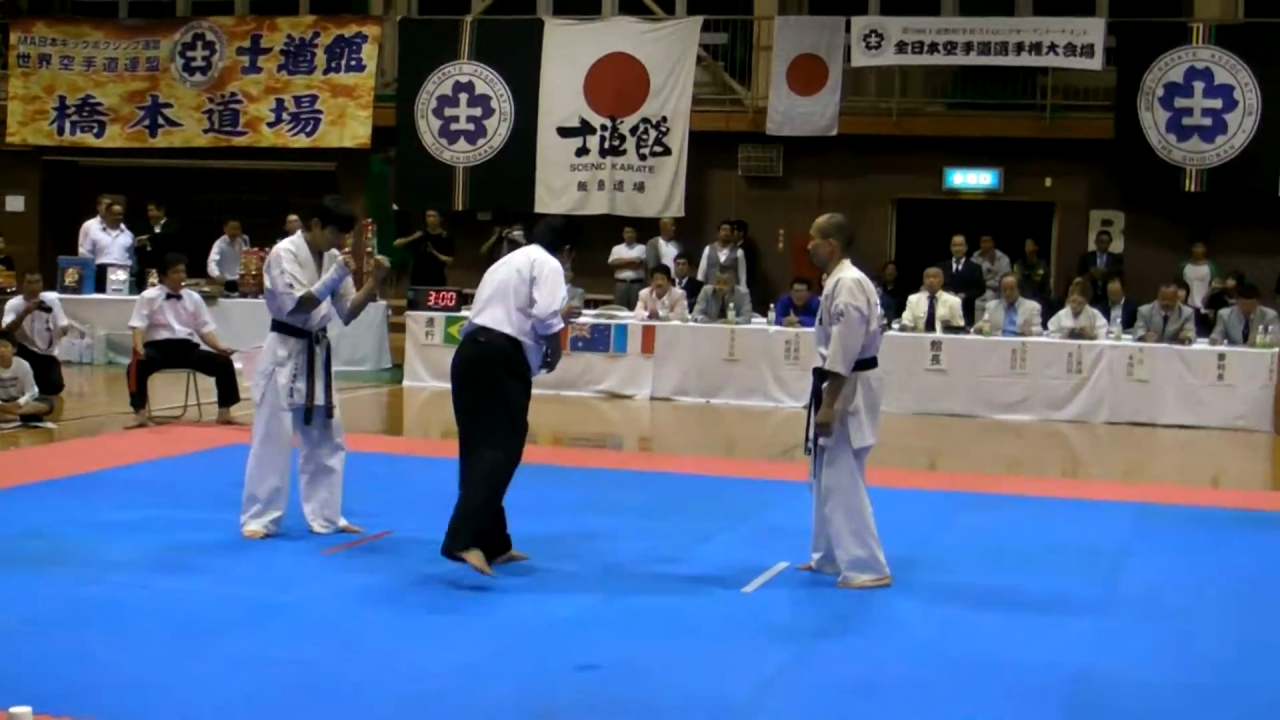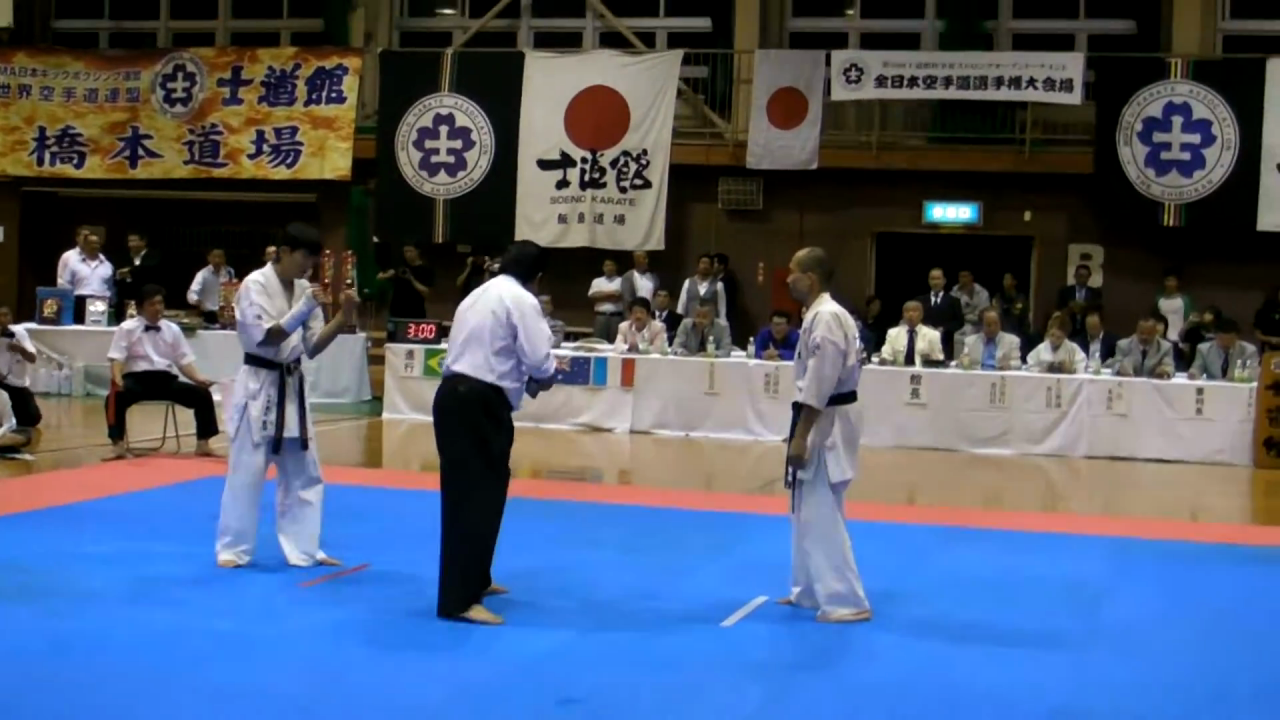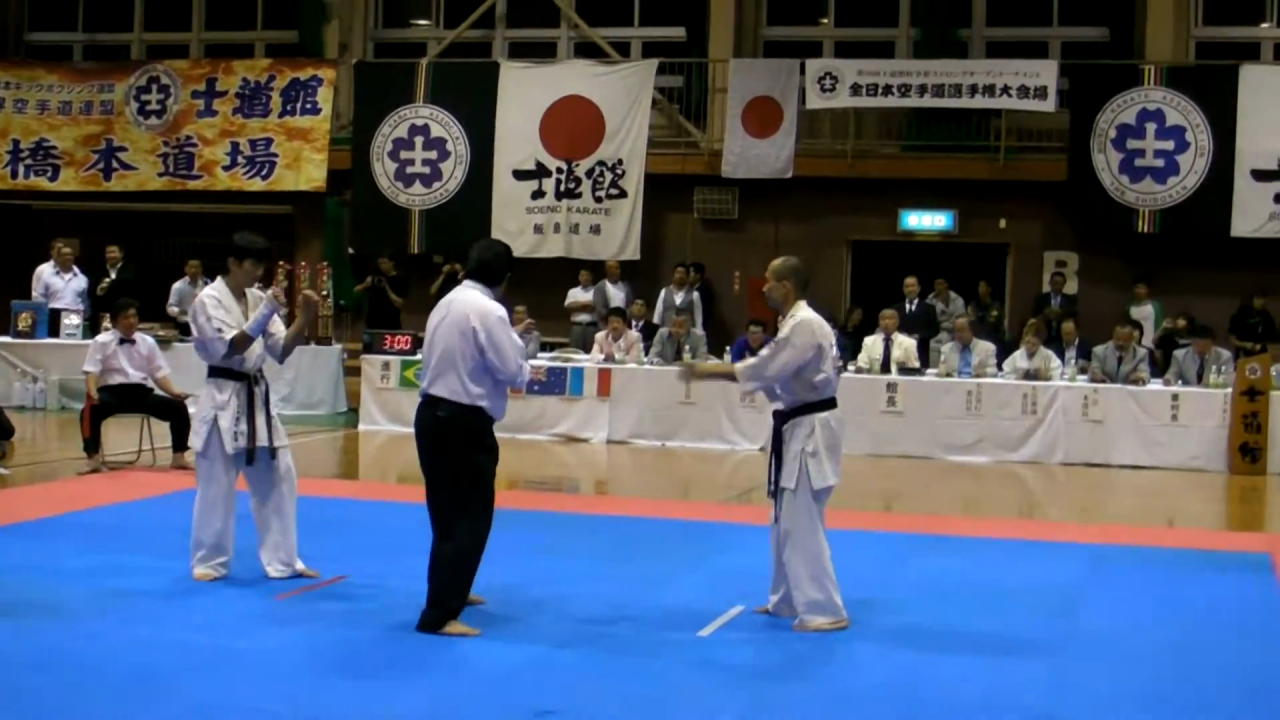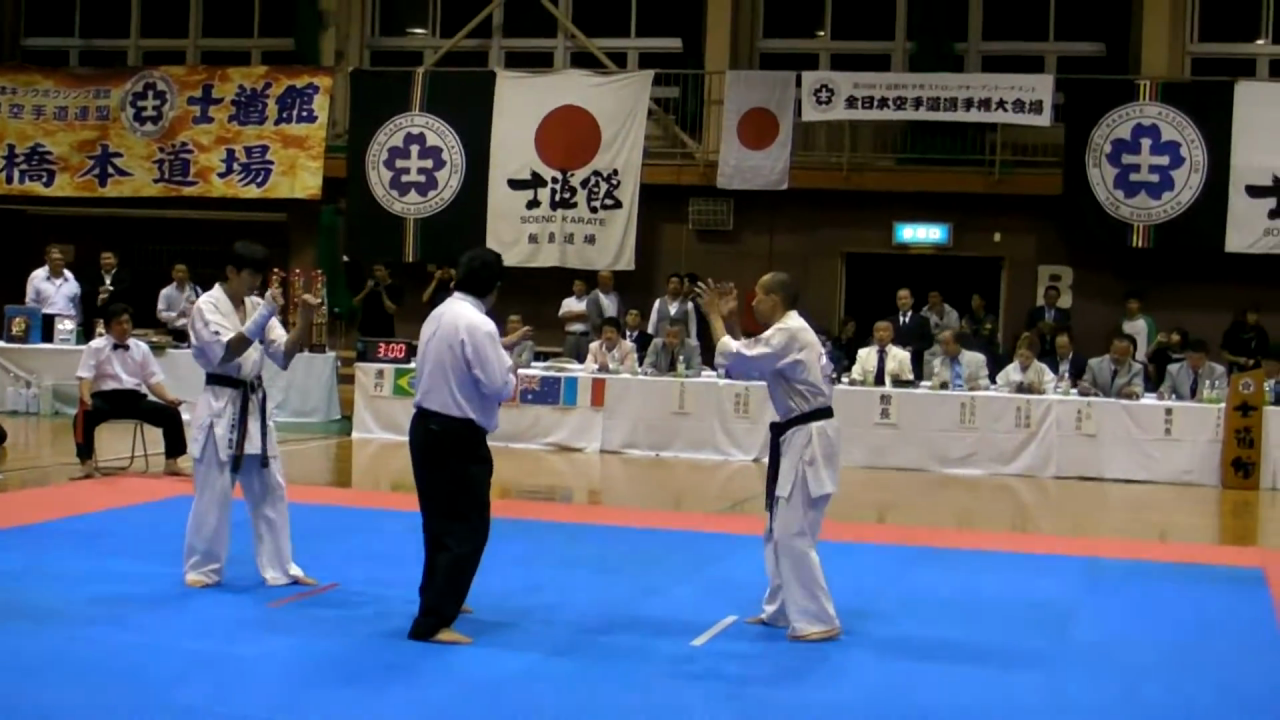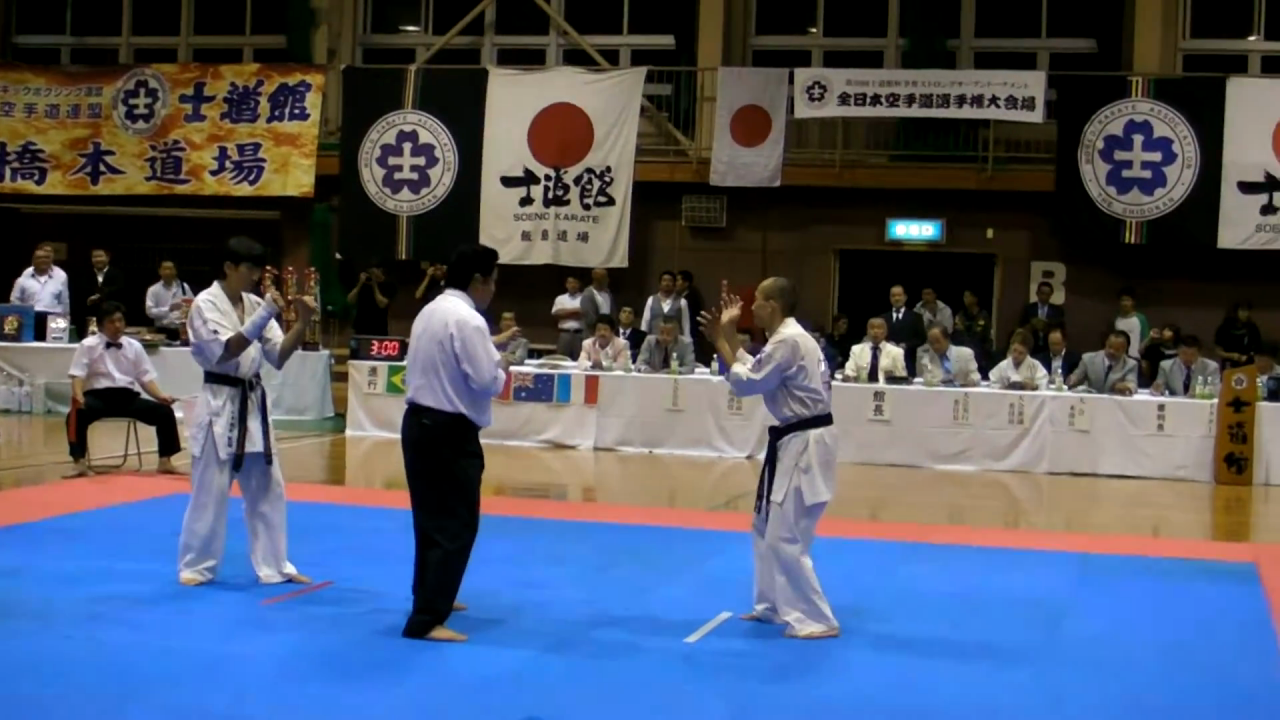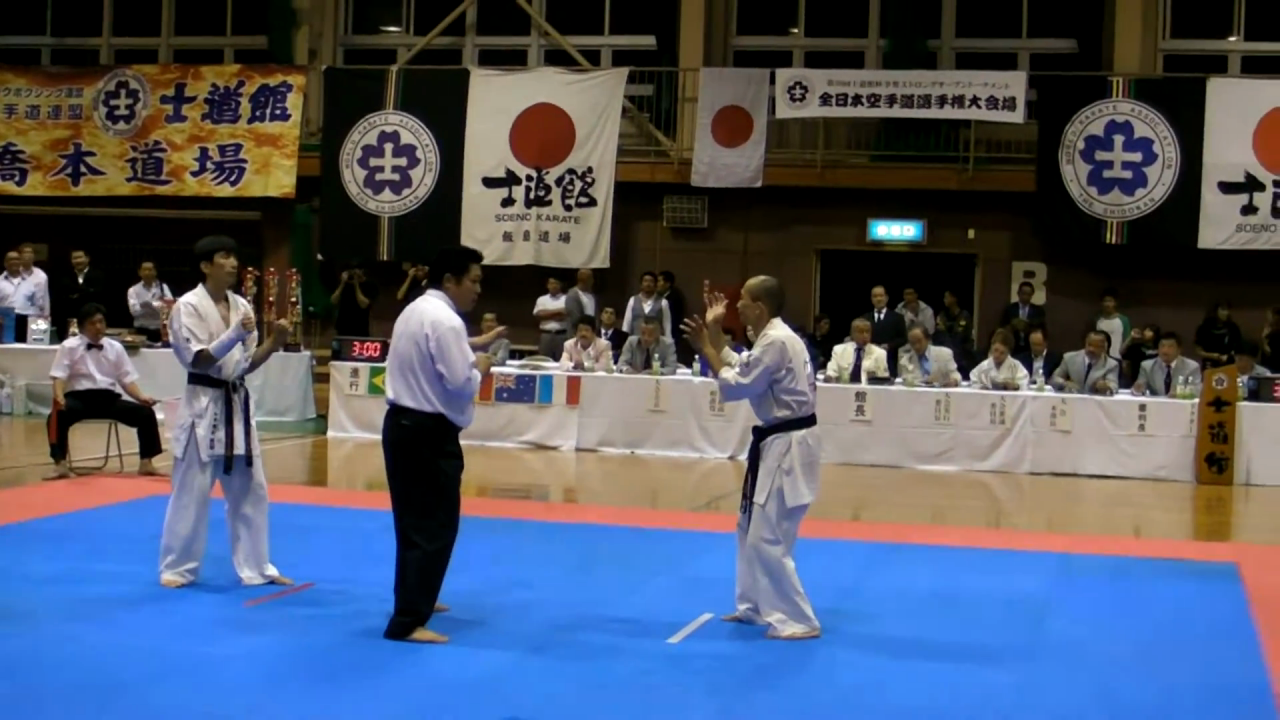
dt=0.3s
person 1, frame 1
left shoulder: (509, 260)
right shoulder: (547, 263)
right elbow: (546, 318)
left wrist: (558, 318)
right wrist: (554, 352)
left hip: (473, 354)
right hip: (499, 359)
left knee: (483, 448)
right knee: (501, 449)
left ankle: (493, 543)
right ankle: (465, 539)
person 1, frame 2
left shoulder: (478, 295)
right shoulder: (521, 300)
right elbow: (539, 362)
left wrist: (523, 377)
right wrist: (541, 381)
left hip: (453, 396)
right hip: (480, 405)
left knee: (466, 494)
right knee: (479, 498)
left ankle: (473, 579)
right ankle: (459, 599)
person 1, frame 3
left shoulder: (446, 304)
right shoulder: (488, 311)
right elbow: (514, 373)
left wrist: (509, 336)
right wrist: (520, 362)
left hip: (434, 415)
right hip: (462, 424)
left knee: (451, 512)
right knee: (467, 518)
left ankle: (451, 590)
right ankle: (439, 615)
person 1, frame 4
left shoulder: (439, 315)
right shoulder: (478, 325)
right elbow: (498, 387)
left wrist: (499, 348)
right wrist: (512, 374)
left hip: (427, 427)
right hip: (457, 437)
left knee: (443, 522)
right knee: (465, 529)
left ankle: (440, 599)
right ankle: (431, 622)
person 1, frame 5
left shoulder: (431, 310)
right shoulder: (467, 319)
right elbow: (487, 381)
left wrist: (489, 348)
right wrist: (502, 368)
left hip: (421, 423)
right hip: (448, 432)
left knee: (434, 519)
right knee: (453, 524)
left ankle: (432, 596)
right ankle: (425, 619)
person 1, frame 6
left shoulder: (415, 310)
right shoulder: (444, 320)
right elbow: (461, 382)
left wrist: (469, 354)
right wrist: (481, 368)
left hip: (403, 424)
right hip: (428, 432)
left knee: (416, 520)
right knee: (434, 526)
left ankle: (416, 597)
right ankle: (407, 620)
person 2, frame 1
left shoulder: (848, 283)
right shoulder: (840, 281)
left elbow: (844, 353)
left wrist: (828, 406)
left hip: (848, 390)
right hip: (841, 388)
left knee: (844, 481)
right knee: (827, 479)
left ankle: (867, 568)
right ankle: (829, 556)
person 2, frame 2
left shoulder: (826, 318)
right shoulder: (821, 314)
left elbow: (818, 386)
left wrist: (799, 435)
right wrist: (800, 433)
left hip: (826, 423)
right hip: (821, 422)
left knee: (822, 515)
right knee: (808, 512)
left ankle: (848, 602)
right ankle: (809, 591)
person 2, frame 3
left shoulder: (803, 324)
right shoulder: (800, 321)
left elbow: (764, 369)
right elbow: (776, 377)
left wrist: (711, 371)
right wrist: (723, 370)
left hip: (811, 429)
right hip: (802, 426)
left knee: (802, 524)
right knee: (787, 522)
left ankle: (825, 611)
right ankle: (788, 600)
person 2, frame 4
left shoulder: (789, 333)
right shoulder: (789, 331)
left elbow: (735, 360)
right elbow: (748, 359)
left wrist: (714, 318)
right wrist: (727, 321)
left hip: (808, 441)
right hip: (798, 439)
left knee: (794, 535)
right knee: (779, 532)
left ankle: (818, 620)
right ankle: (781, 609)
person 2, frame 5
left shoulder: (788, 341)
right shoulder: (788, 337)
left elbow: (744, 383)
right elbow: (752, 370)
left wrist: (720, 343)
right wrist: (728, 334)
left hip: (806, 446)
right hip: (795, 443)
left knee: (785, 539)
right knee: (767, 530)
left ankle: (817, 621)
right ankle: (774, 606)
person 2, frame 6
left shoulder: (776, 342)
right shoulder: (774, 338)
left elbow: (734, 386)
right elbow: (738, 368)
left wrist: (705, 348)
right wrist: (713, 331)
left hip: (788, 446)
right hip: (778, 443)
left knee: (768, 539)
right knee: (751, 530)
left ankle: (798, 621)
right ankle: (755, 607)
person 3, frame 1
left shoulder: (332, 258)
right shoulder: (284, 253)
left elbow: (347, 313)
right elbow: (296, 306)
left wrist: (375, 282)
right wrist: (335, 277)
left hip: (317, 353)
right hip: (285, 353)
left knee: (327, 442)
right knee: (273, 440)
left ankle: (326, 516)
right ankle: (259, 518)
person 3, frame 2
left shoulder: (304, 289)
right shoulder: (256, 284)
left elbow: (312, 347)
right elbow: (265, 338)
left wrist: (343, 317)
right wrist: (305, 310)
left hip: (291, 386)
right hip: (258, 386)
left knee: (304, 474)
right knee: (247, 473)
left ankle: (304, 549)
right ankle: (233, 548)
person 3, frame 3
left shoulder: (258, 298)
right shoulder: (209, 299)
left elbow: (280, 351)
right elbow: (229, 349)
left wrist: (304, 318)
right wrist: (266, 313)
left hip: (256, 396)
right hip: (223, 398)
left knee: (278, 480)
right knee: (216, 486)
left ankle: (283, 560)
right ankle: (209, 561)
person 3, frame 4
left shoulder: (257, 305)
right shoulder: (207, 305)
left elbow: (283, 356)
right elbow: (227, 351)
left wrist: (303, 322)
right wrist: (265, 314)
left hip: (254, 404)
right hip: (221, 406)
left knee: (270, 492)
right knee: (213, 493)
left ankle: (280, 567)
right ankle: (202, 568)
person 3, frame 5
left shoulder: (254, 304)
right shoulder: (205, 304)
left elbow: (278, 356)
right elbow: (227, 350)
left wrist: (301, 323)
right wrist: (265, 315)
left hip: (253, 403)
right hip: (220, 404)
left knee: (268, 490)
right knee: (209, 492)
left ankle: (274, 566)
right ankle: (196, 566)
person 3, frame 6
left shoulder: (241, 306)
right shoulder: (188, 305)
left elbow: (246, 364)
right elbow: (197, 361)
left wrist: (275, 342)
right wrist: (235, 334)
left hip: (237, 405)
right hip: (203, 406)
left knee: (251, 491)
right knee: (192, 493)
left ankle: (256, 567)
right ankle: (177, 568)
